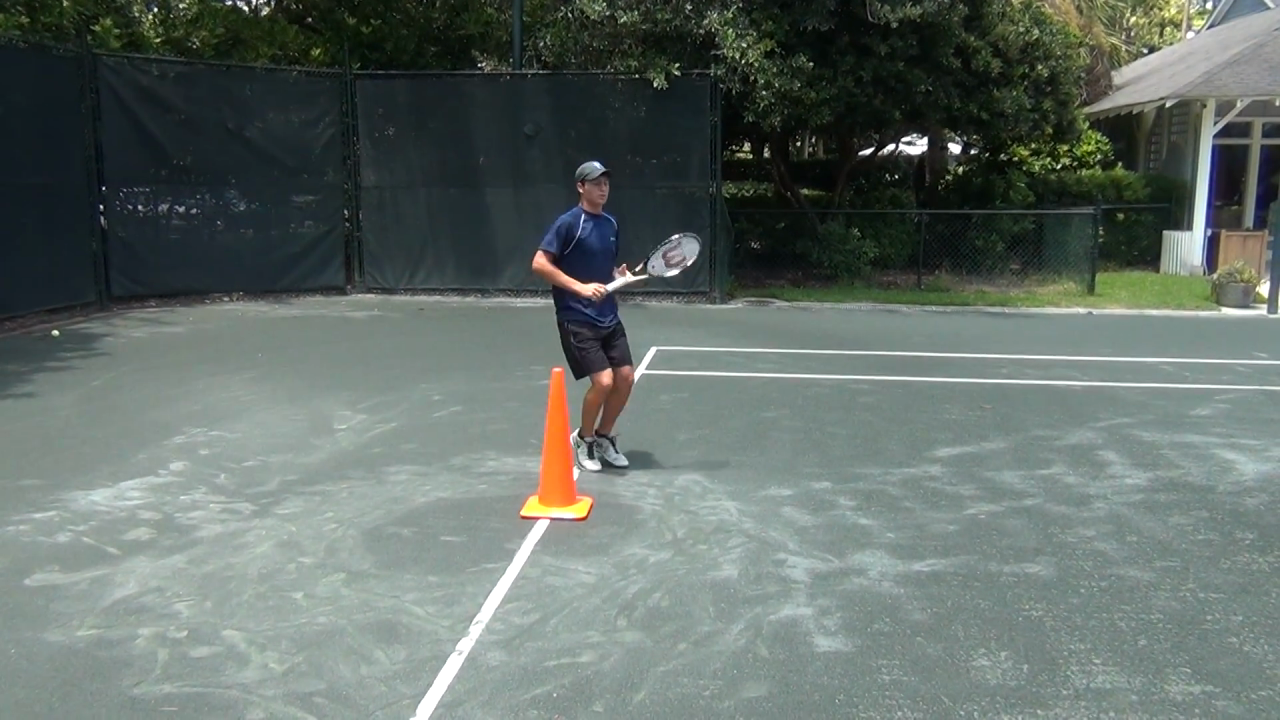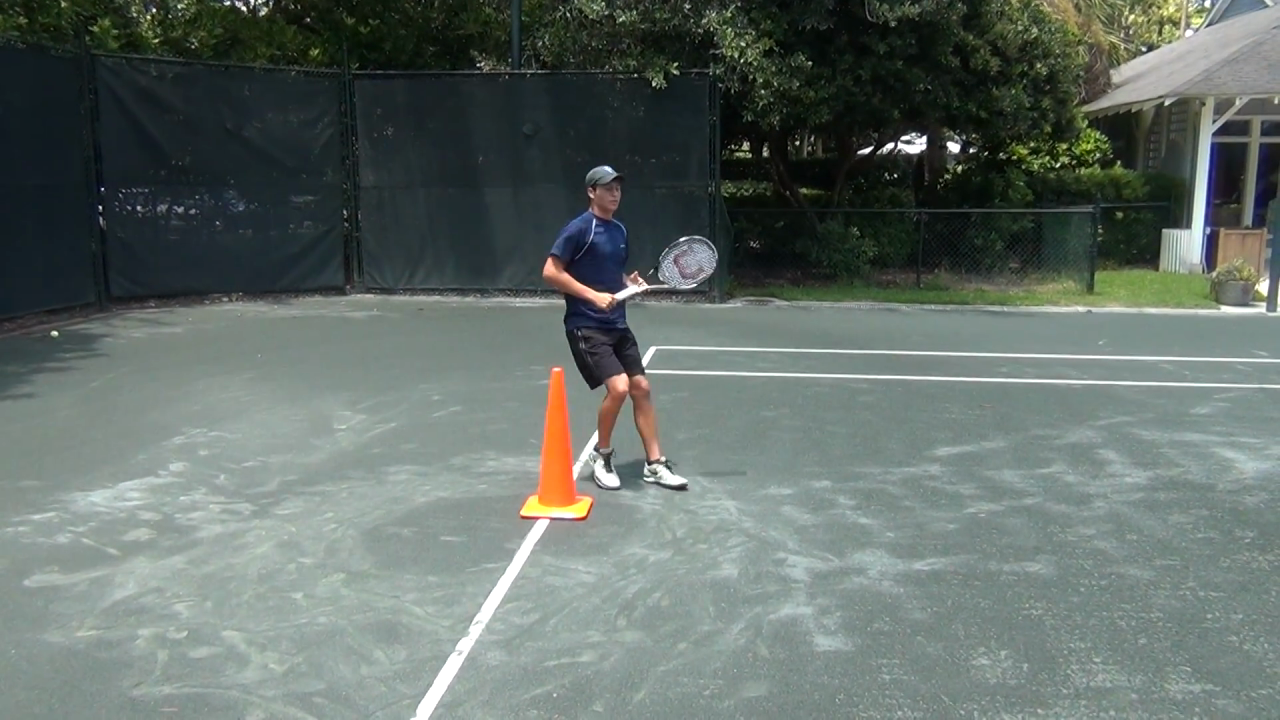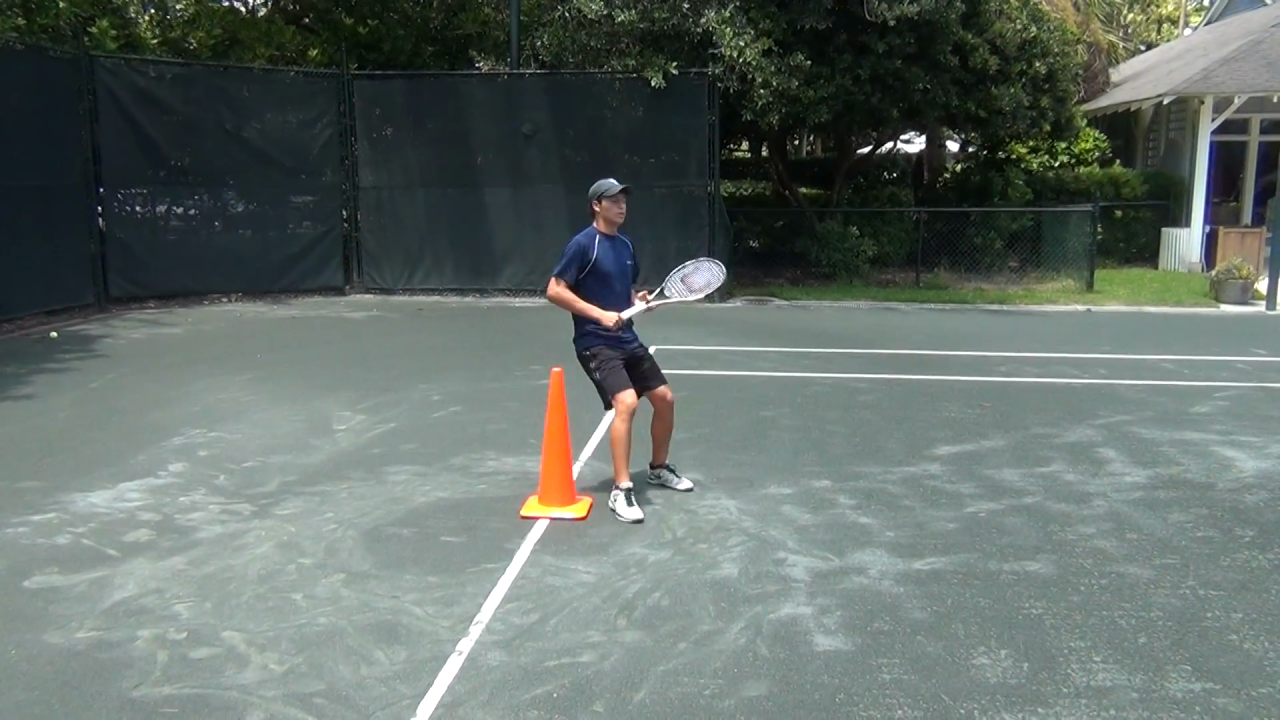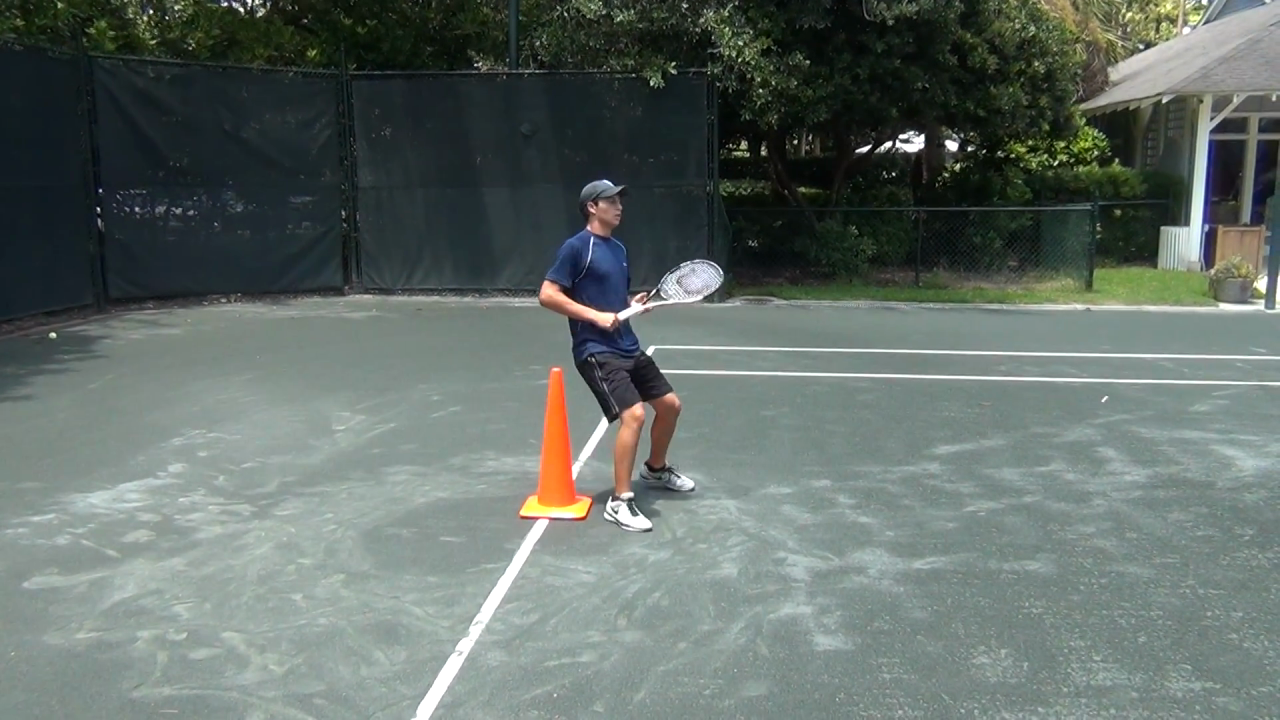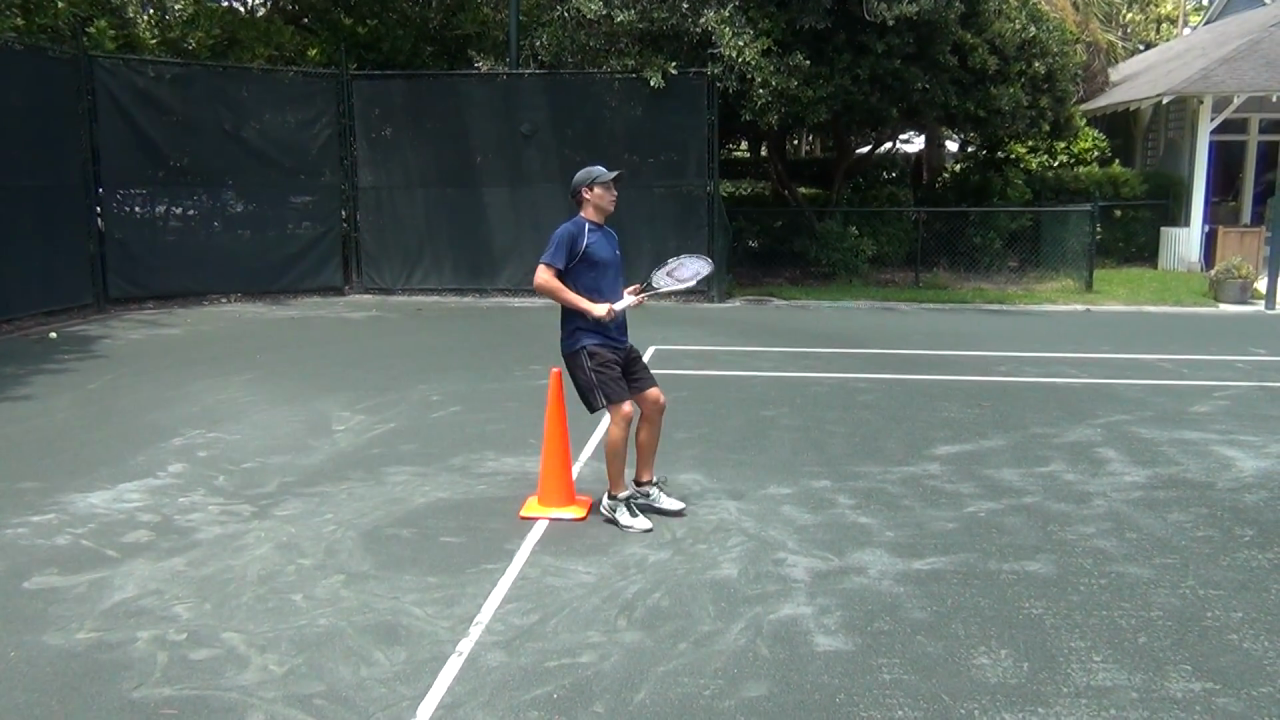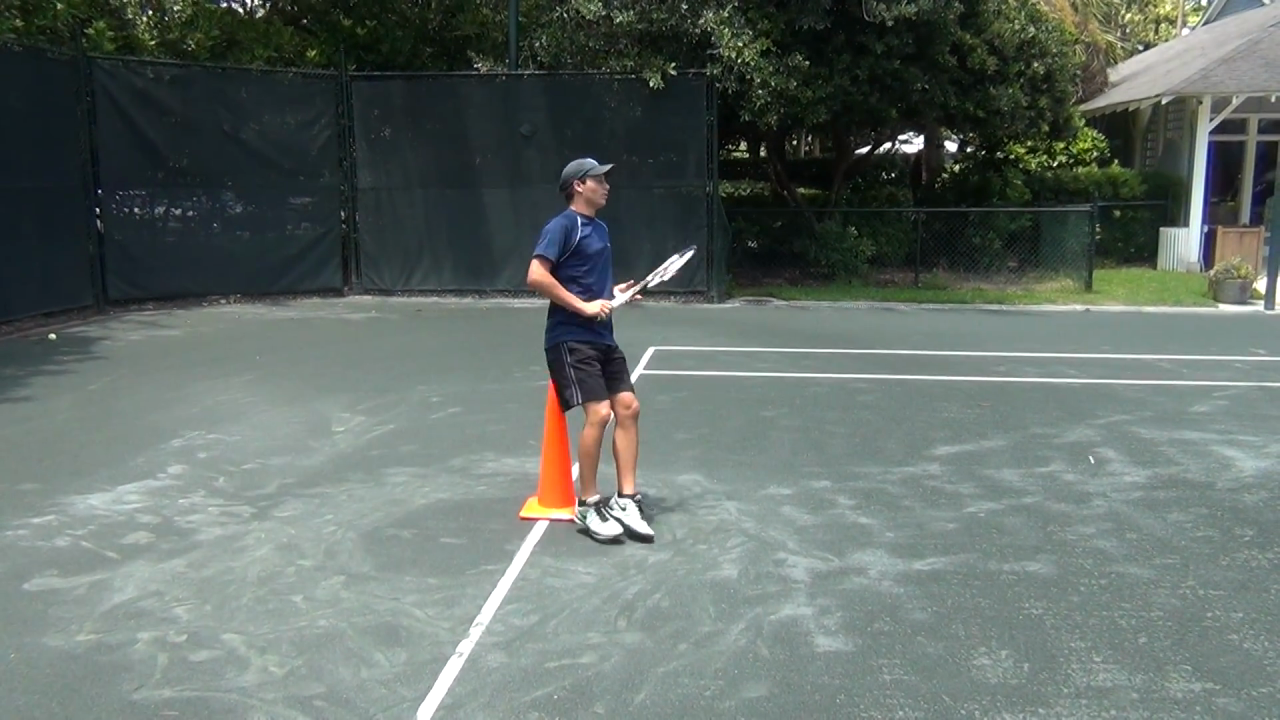
dt=0.1s
person 1, frame 1
left shoulder: (610, 224)
right shoulder: (567, 223)
right elbow: (540, 265)
left wrist: (619, 274)
right wrist: (581, 288)
left hip: (607, 316)
right hip: (576, 320)
left knee: (625, 377)
right knee: (603, 381)
left ankle: (603, 435)
right ankle: (584, 439)
person 1, frame 2
left shoulder: (619, 230)
right shoulder: (578, 229)
right elbow: (550, 272)
left wrist: (628, 281)
right wrist: (593, 295)
left hip: (616, 324)
right hip: (586, 327)
left knee: (642, 388)
right knee: (618, 388)
left ankle: (655, 464)
right ankle: (602, 454)
person 1, frame 3
left shoulder: (626, 245)
right shoulder: (582, 244)
right elbow: (555, 290)
left wrist: (637, 299)
right wrist: (599, 314)
left hip: (627, 340)
right hip: (596, 343)
left knee: (664, 398)
right knee: (626, 404)
left ankle: (659, 467)
right ankle: (620, 490)
person 1, frame 4
left shoulder: (619, 248)
right shoulder: (575, 247)
right elbow: (547, 295)
left wrist: (633, 303)
right wrist: (594, 316)
left hip: (628, 347)
right hip: (597, 350)
left knee: (670, 405)
right knee: (634, 414)
left ankle: (657, 468)
right ankle: (620, 500)
person 1, frame 5
left shoulder: (609, 234)
right shoulder: (570, 233)
right elbow: (542, 281)
left wrist: (626, 296)
right wrist: (589, 308)
left hip: (617, 339)
right hip: (586, 342)
left knee: (655, 402)
right knee: (622, 412)
left ankle: (645, 484)
right ankle: (616, 498)
person 1, frame 6
left shoulder: (600, 228)
right shoulder: (561, 227)
right elbow: (536, 276)
left wrist: (615, 291)
right wrist: (582, 306)
left hip: (602, 337)
right hip: (570, 338)
left knee: (629, 409)
right knee: (599, 414)
left ankle: (625, 500)
right ankle: (588, 504)
